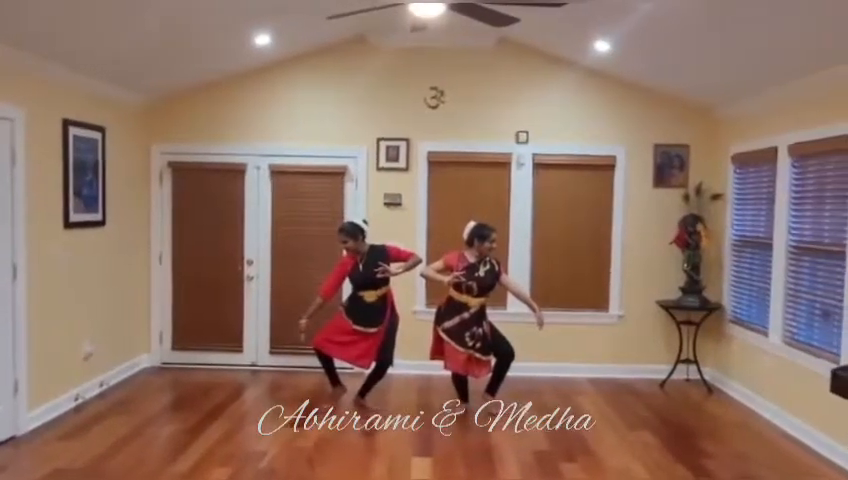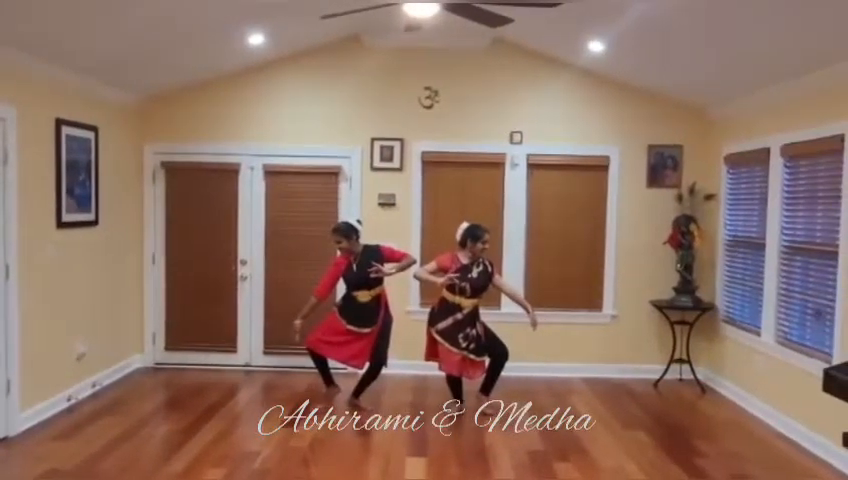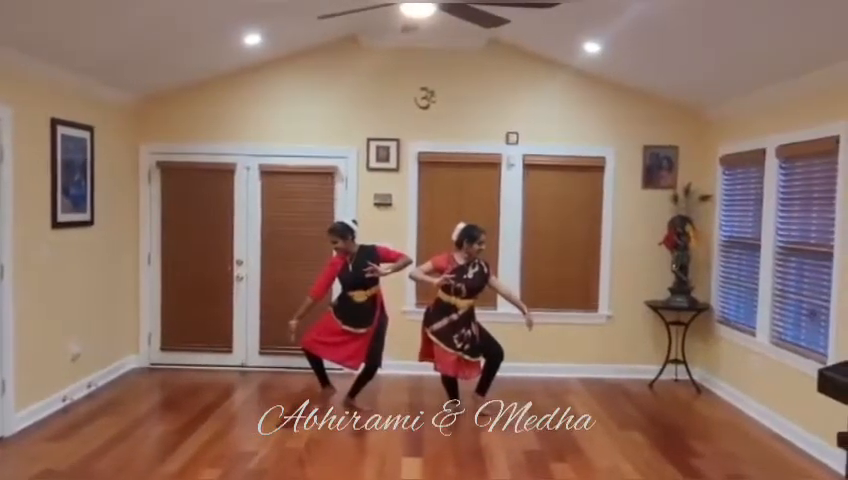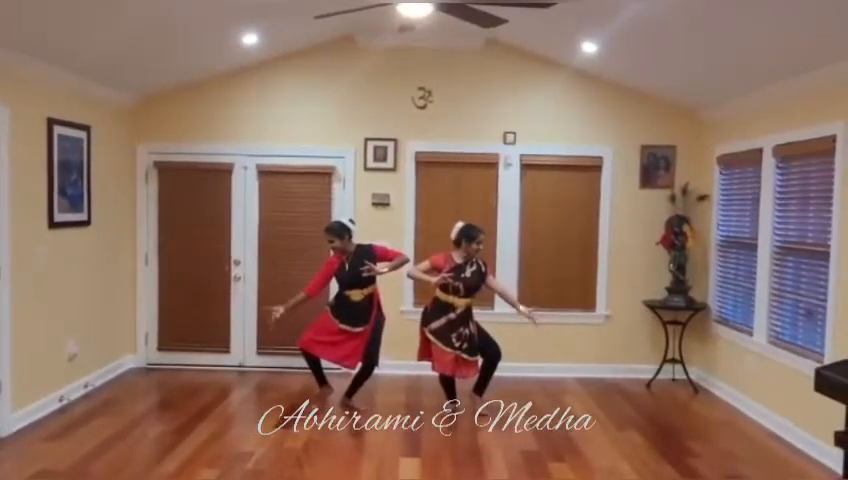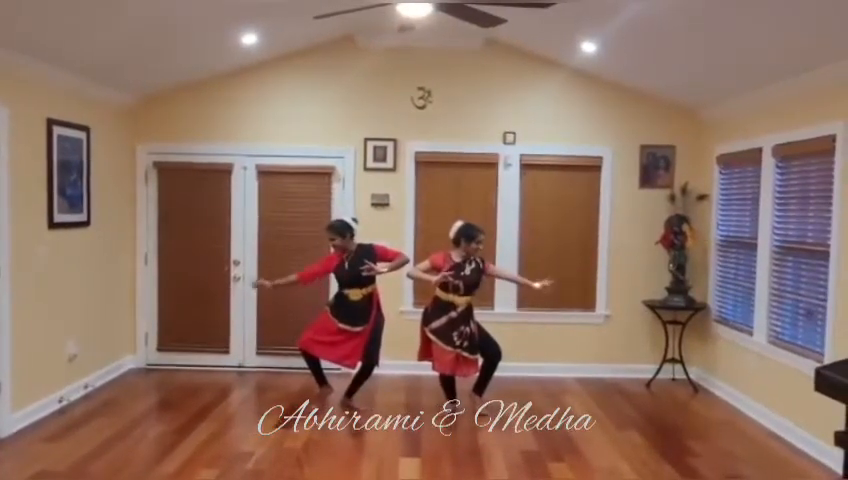
dt=0.4s
person 1, frame 1
left shoulder: (492, 265)
right shoulder: (456, 259)
left elbow: (513, 287)
right elbow: (425, 271)
left wrist: (535, 308)
right wrist: (445, 279)
left hip: (477, 319)
right hip: (453, 318)
left knee: (506, 353)
right knee: (458, 363)
left ankle: (489, 394)
right ankle: (464, 402)
person 1, frame 2
left shoulder: (485, 266)
right shoulder: (449, 260)
left elbow: (506, 288)
right elbow: (418, 273)
left wrist: (528, 309)
right wrist: (439, 280)
left hip: (470, 320)
right hip: (447, 319)
left knee: (500, 353)
right knee: (453, 364)
left ankle: (484, 394)
right ankle: (458, 403)
person 1, frame 3
left shoulder: (481, 267)
right shoulder: (445, 261)
left elbow: (502, 289)
right elbow: (414, 273)
left wrist: (524, 310)
right wrist: (435, 281)
left hip: (466, 321)
right hip: (442, 320)
left knee: (496, 353)
right knee: (448, 365)
left ankle: (479, 394)
right ankle: (455, 404)
person 1, frame 4
left shoulder: (479, 266)
right shoulder: (443, 260)
left elbow: (498, 288)
right elbow: (411, 271)
left wrist: (521, 308)
right wrist: (432, 279)
left hip: (463, 320)
right hip: (440, 319)
left knee: (493, 353)
right knee: (445, 363)
left ankle: (477, 395)
right ankle: (452, 403)
person 1, frame 5
left shoulder: (478, 263)
right shoulder: (442, 259)
left elbow: (505, 274)
right elbow: (412, 272)
left wrist: (532, 284)
right wrist: (433, 279)
left hip: (464, 319)
right hip: (441, 318)
left knee: (493, 353)
right knee: (446, 363)
left ankle: (477, 394)
right ankle: (452, 404)
person 2, frame 1
left shoulder: (383, 252)
right shoulder: (346, 262)
left elbow: (416, 258)
right elbow: (326, 292)
left wrist: (398, 270)
right wrist: (305, 318)
left hip: (382, 314)
right hip: (354, 312)
left knee: (384, 361)
right knee: (321, 344)
left ankle: (360, 397)
right ankle: (337, 387)
person 2, frame 2
left shoulder: (377, 252)
right shoulder: (340, 262)
left elbow: (410, 259)
right elbow: (321, 291)
left wrist: (391, 271)
right wrist: (300, 318)
left hip: (375, 314)
right hip: (348, 312)
left knee: (378, 361)
right knee: (314, 344)
left ankle: (355, 397)
right ankle: (330, 386)
person 2, frame 3
left shoulder: (373, 252)
right shoulder: (336, 263)
left elbow: (406, 259)
right elbow: (317, 291)
left wrist: (386, 271)
right wrist: (296, 318)
left hip: (371, 314)
right hip: (343, 312)
left knee: (373, 362)
right knee: (309, 343)
left ankle: (350, 397)
right ankle: (326, 386)
person 2, frame 4
left shoulder: (370, 251)
right shoulder: (333, 262)
left elbow: (403, 258)
right elbow: (312, 289)
left wrist: (383, 270)
right wrist: (285, 308)
left hip: (368, 314)
right hip: (340, 311)
left knee: (369, 361)
right knee: (307, 344)
left ankle: (347, 397)
right ankle: (324, 386)
person 2, frame 5
left shoulder: (371, 251)
right shoulder: (333, 260)
left elbow: (403, 258)
right elbow: (304, 275)
left wrist: (383, 269)
right wrist: (272, 284)
left hip: (367, 313)
right hip: (340, 311)
left knee: (369, 361)
right knee: (307, 344)
left ankle: (347, 398)
right ankle: (323, 386)
